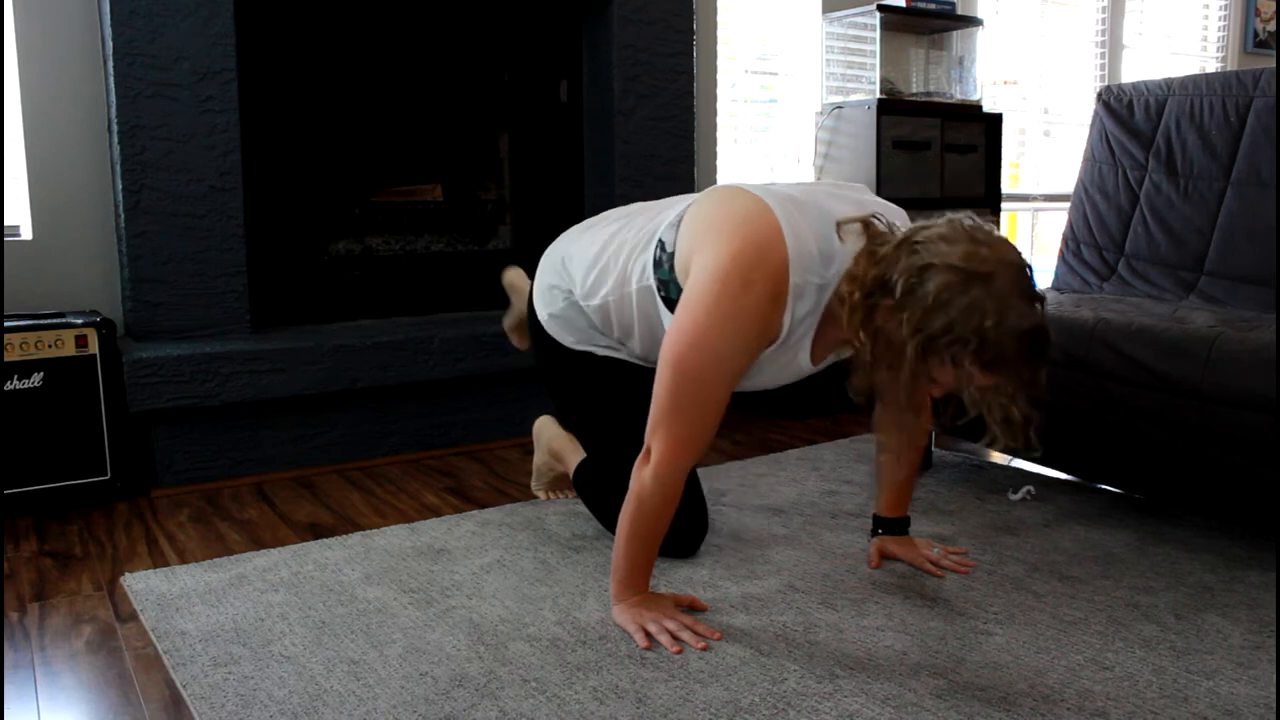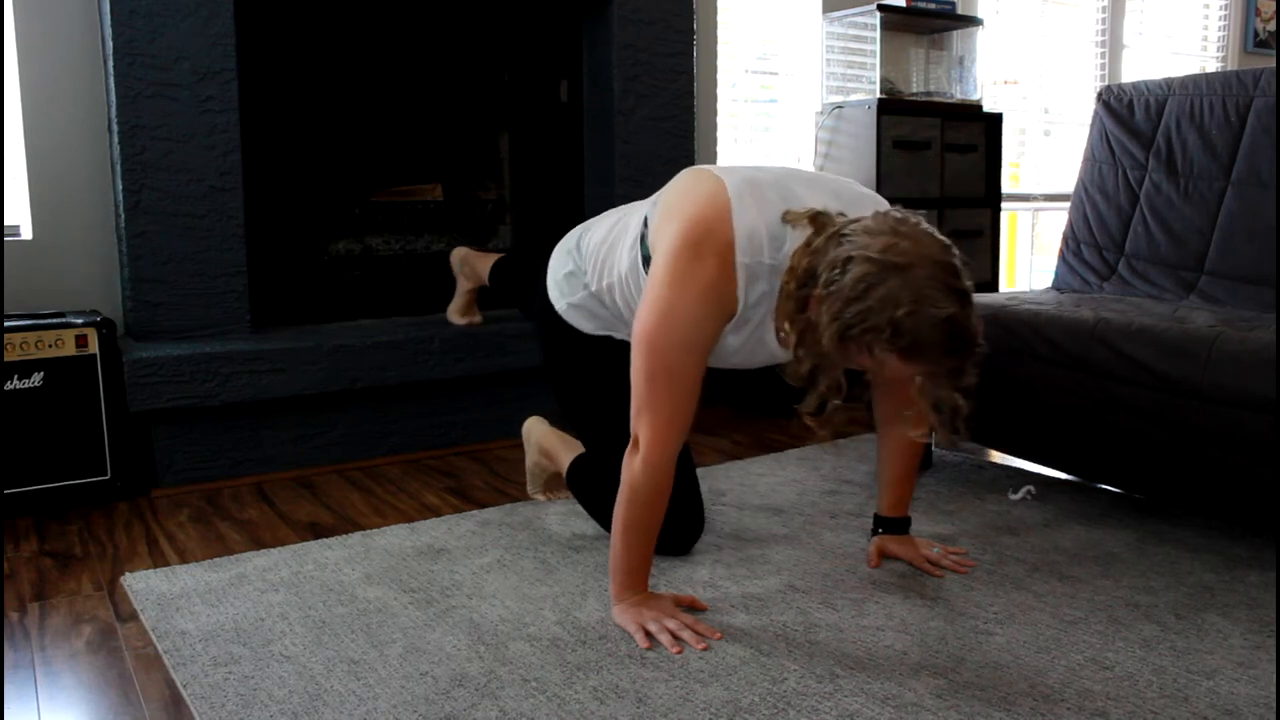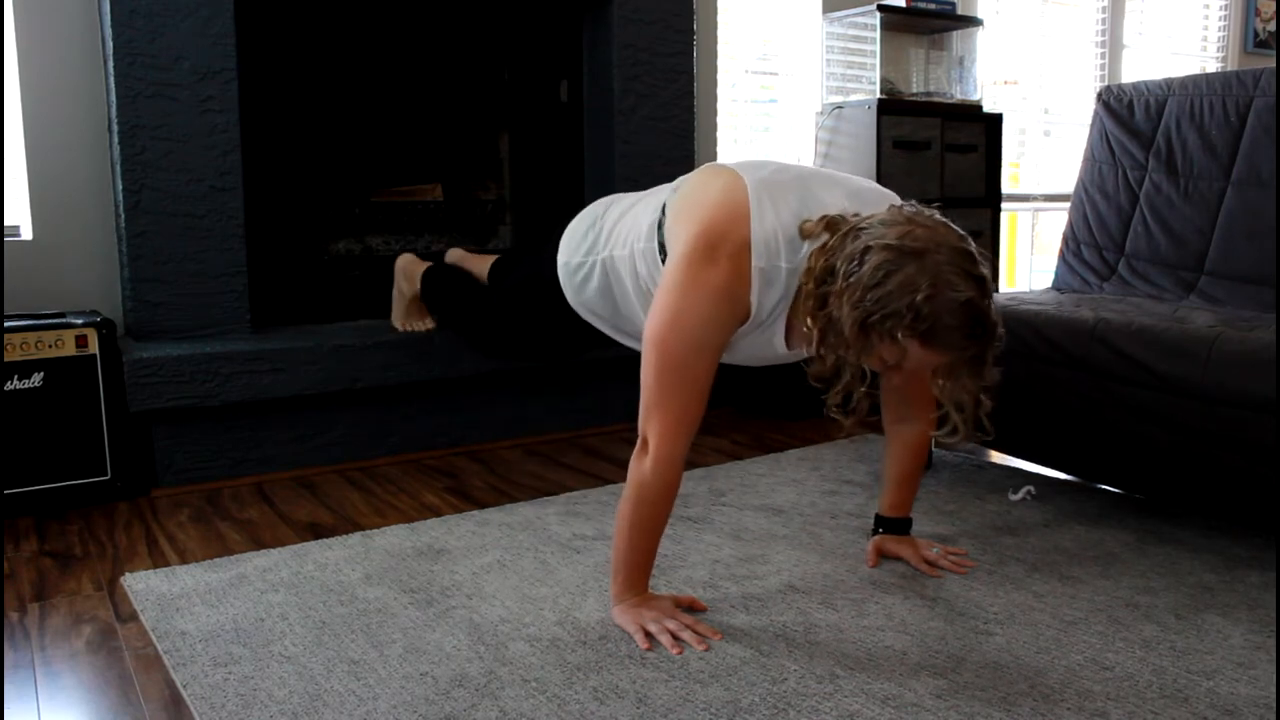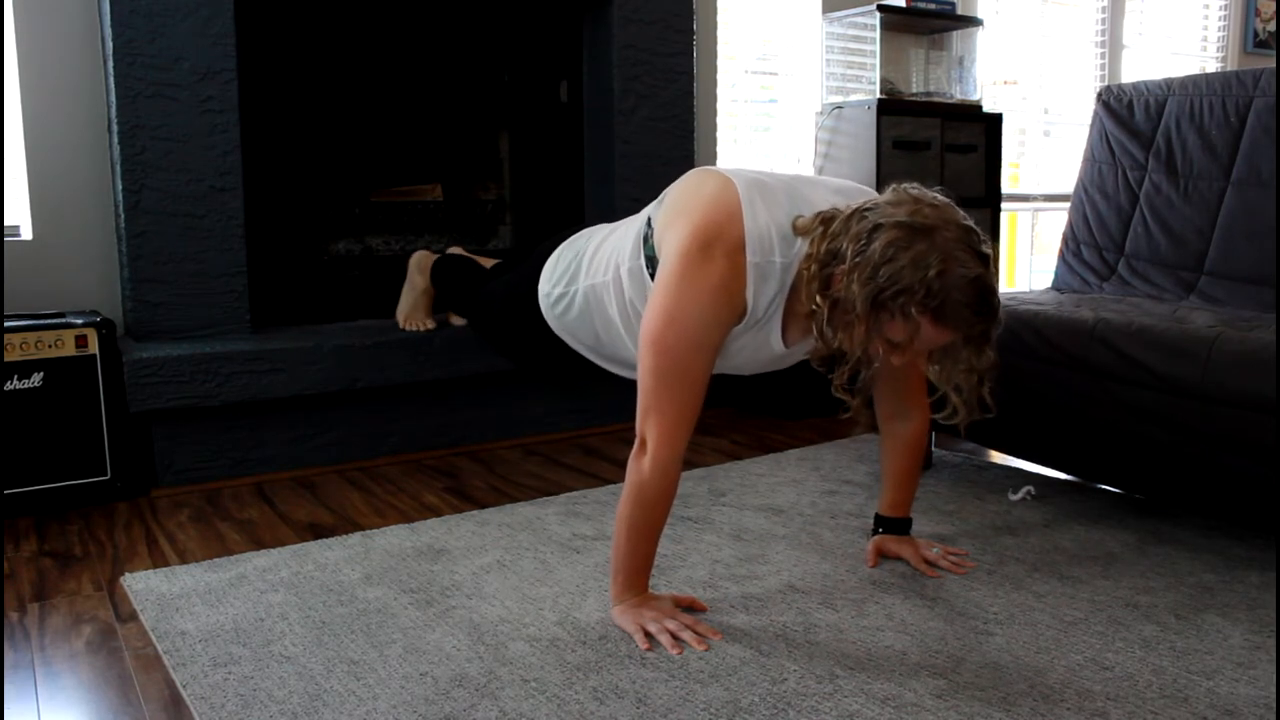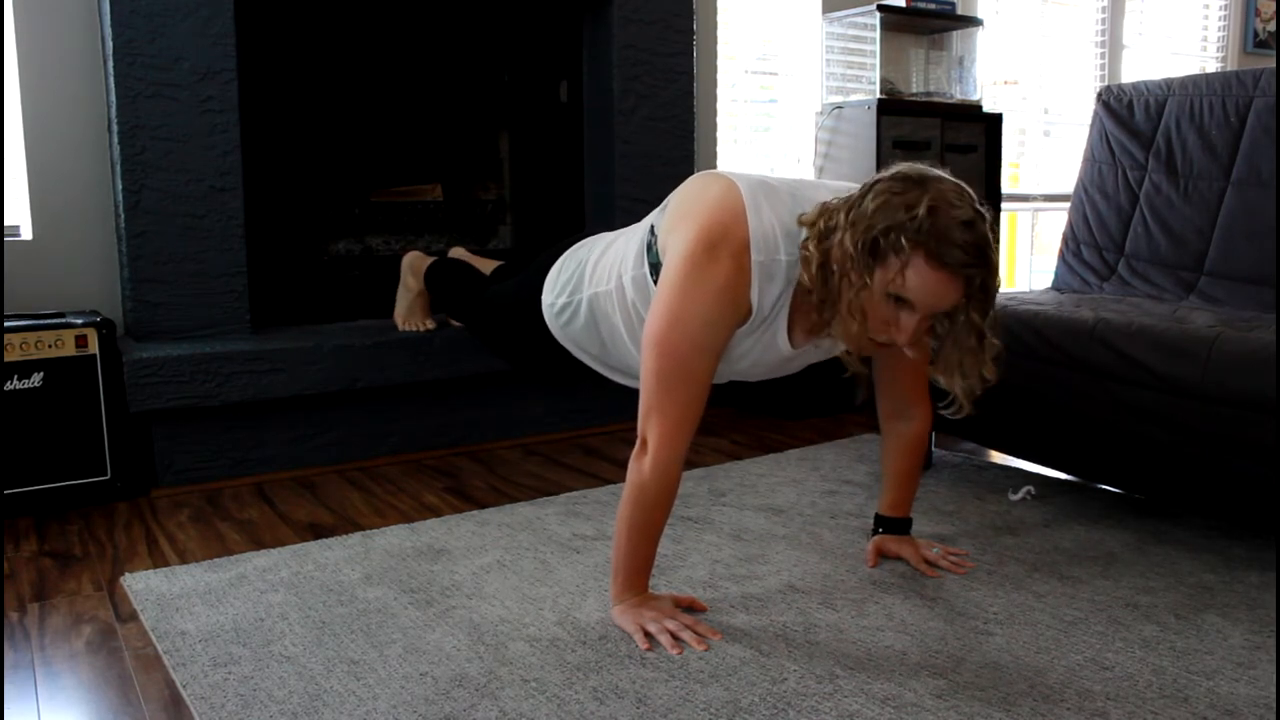
dt=1s
person 1, frame 1
left shoulder: (908, 268)
right shoulder: (752, 277)
left elbow: (904, 413)
right elbow: (664, 456)
left wrist: (891, 527)
right wrist: (629, 597)
left hip: (655, 288)
right hip: (583, 317)
right knee: (679, 532)
left ankle: (526, 297)
right ankle: (563, 443)
person 1, frame 2
left shoulder: (885, 261)
right shoulder: (710, 256)
left elbow: (905, 407)
right elbow: (651, 443)
left wrist: (893, 526)
right wrist: (629, 596)
right hip: (594, 303)
right knee: (675, 529)
left ankle: (476, 265)
right ankle: (557, 447)
person 1, frame 3
left shoulder: (897, 260)
right shoulder: (723, 257)
left elbow: (912, 410)
right elbow: (659, 444)
left wrist: (893, 525)
right wrist: (629, 596)
left hip: (652, 278)
right hip: (594, 275)
right knee: (492, 324)
left ankle: (474, 261)
right ankle: (420, 275)
person 1, frame 4
left shoulder: (890, 257)
right shoulder: (717, 255)
left elbow: (905, 411)
right elbow: (657, 444)
left wrist: (891, 526)
right wrist: (628, 597)
left hip: (636, 299)
right hip: (574, 298)
right knee: (489, 308)
left ankle: (474, 260)
right ankle: (435, 271)
person 1, frame 5
left shoulder: (897, 262)
right shoulder: (723, 253)
left elbow: (908, 414)
right elbow: (659, 445)
left wrist: (892, 526)
right wrist: (628, 597)
left hip: (639, 298)
right hip: (577, 303)
right knee: (490, 313)
left ankle: (471, 260)
right ankle: (428, 273)
